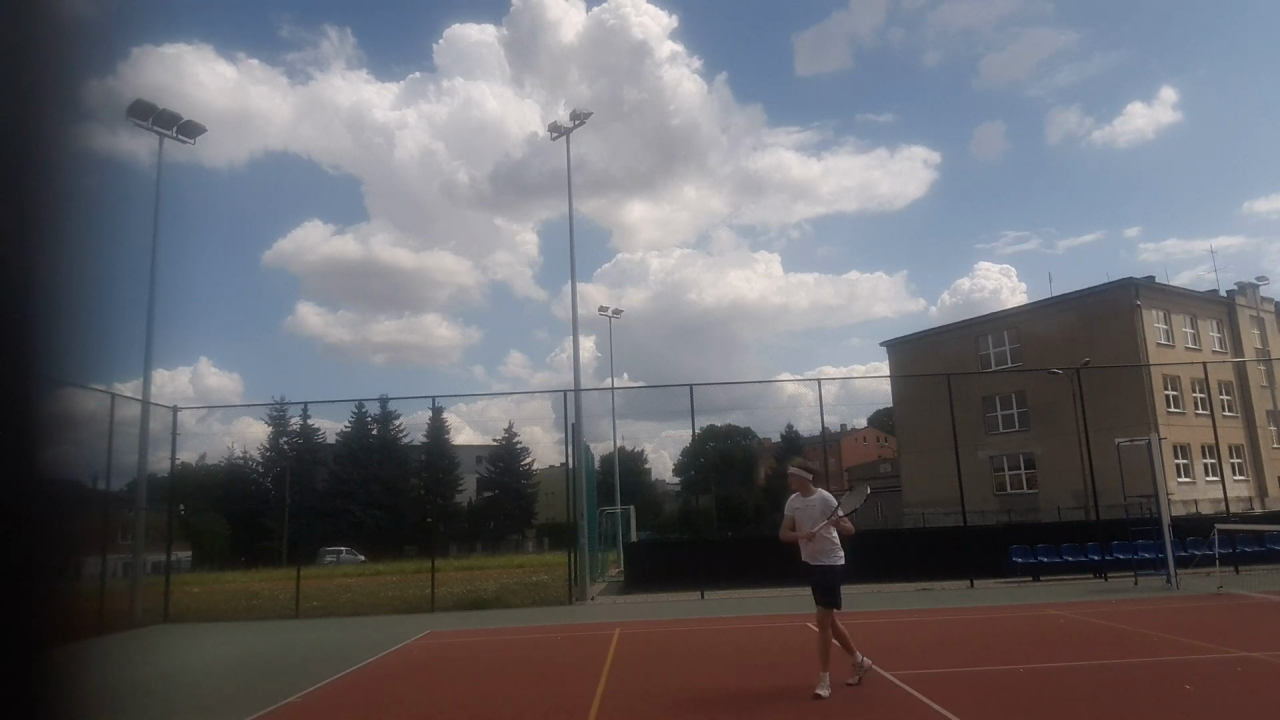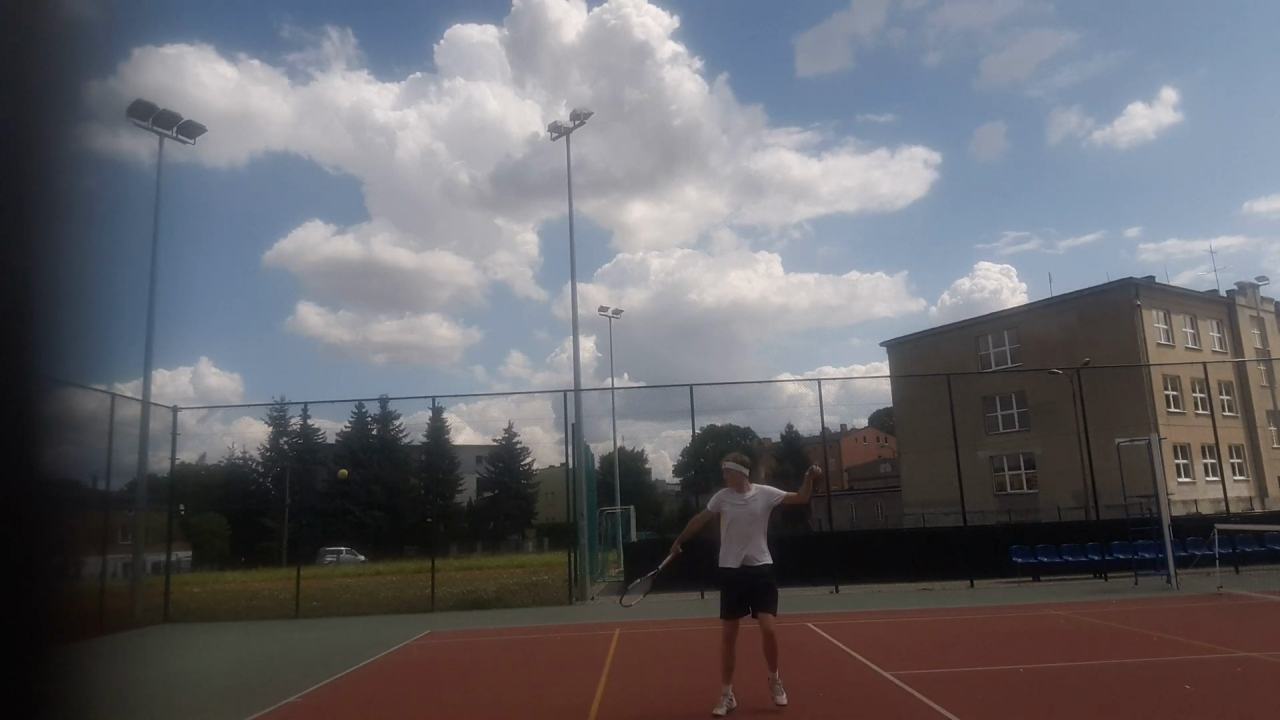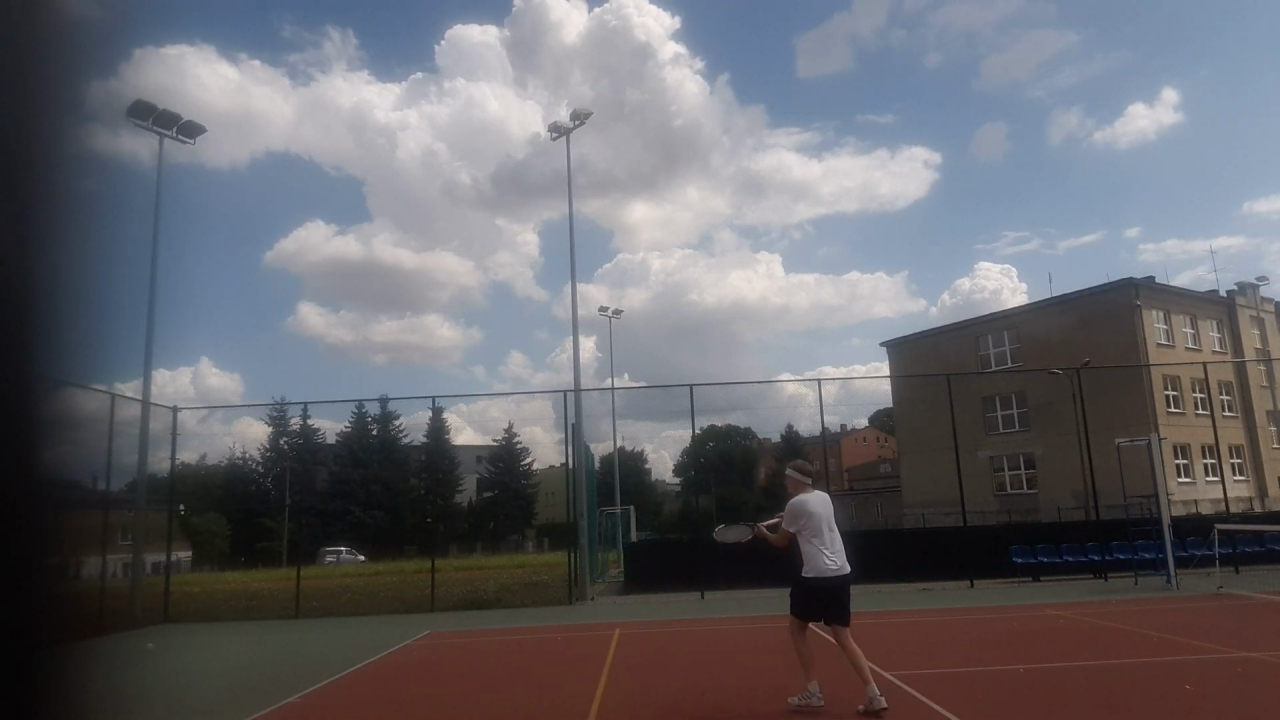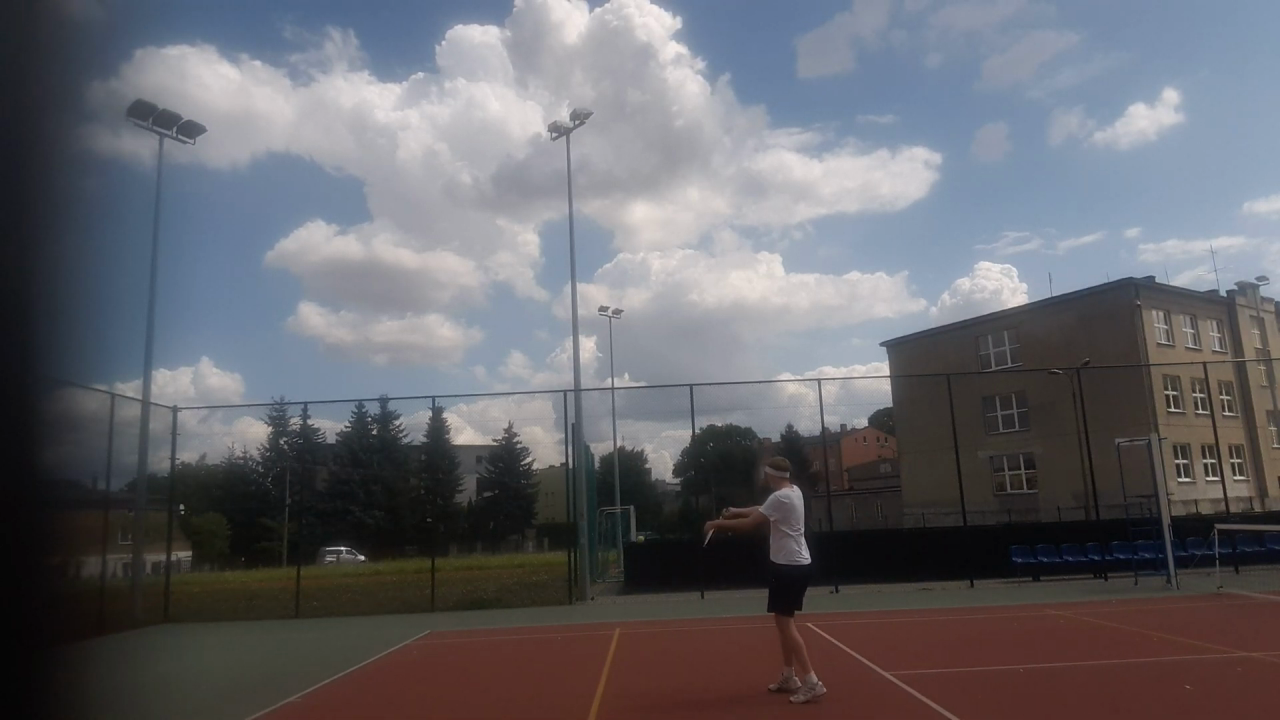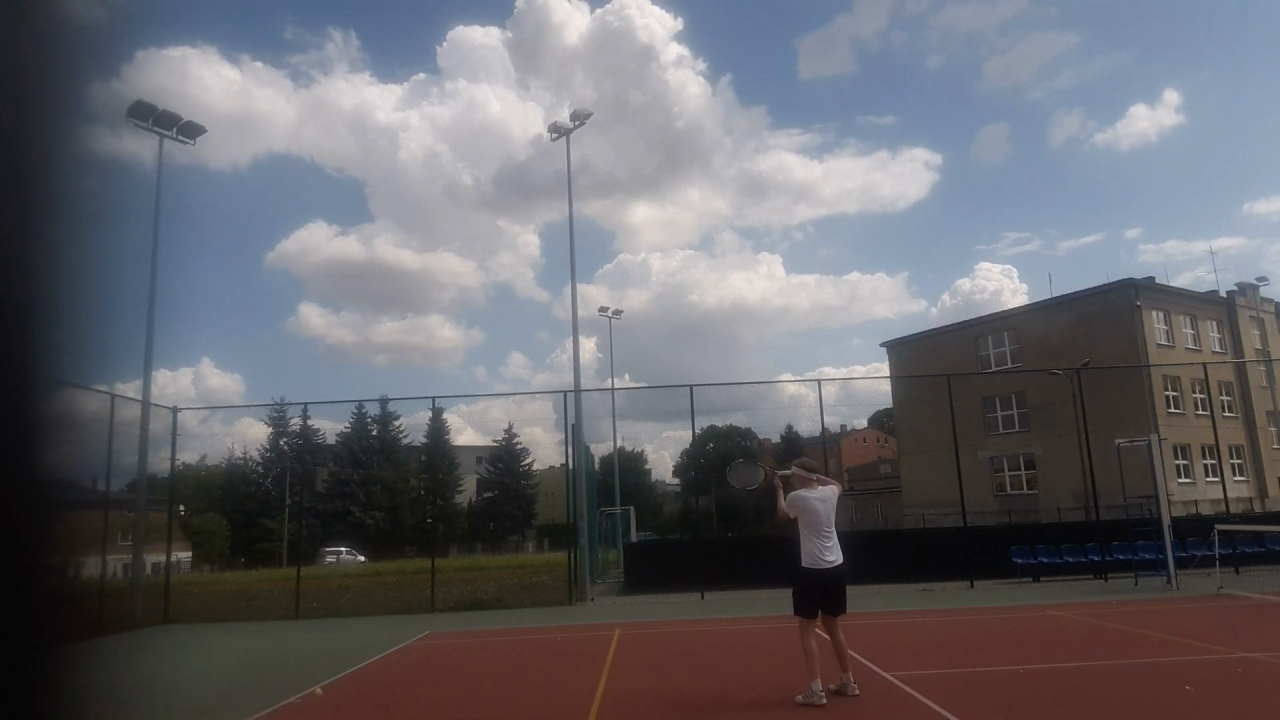
dt=1s
person 1, frame 1
left shoulder: (824, 498)
right shoulder: (793, 501)
left elbow: (849, 529)
right elbow: (783, 533)
left wrist: (840, 524)
right wrist: (800, 535)
left hip: (831, 564)
right hip: (812, 565)
left knee: (823, 620)
right knee: (829, 620)
left ankle: (824, 679)
right ankle: (859, 661)
person 1, frame 2
left shoulder: (765, 493)
right shoulder: (722, 496)
left elbow: (802, 498)
right elbow: (700, 519)
left wrist: (809, 479)
right wrist: (678, 541)
left hip: (760, 567)
right hip: (731, 570)
left knee: (769, 628)
right knee: (729, 633)
left ankle: (774, 678)
right ankle: (727, 695)
person 1, frame 3
left shoulder: (795, 505)
right shoulder: (824, 498)
left elbow: (781, 541)
left wrist: (764, 533)
left hip: (815, 577)
right hip: (840, 574)
left knee: (797, 630)
right knee: (843, 637)
left ankle: (812, 692)
right ankle: (874, 696)
person 1, frame 4
left shoulder: (780, 497)
right shoulder: (794, 491)
left elbow: (751, 523)
right elbow: (761, 511)
left wrist: (717, 525)
right wrist: (737, 511)
left hip: (788, 566)
right hip: (800, 565)
left knee: (785, 624)
right knee: (785, 622)
left ankle: (811, 682)
right ankle: (790, 677)
person 1, frame 5
left shoulder: (796, 497)
right shoulder: (831, 492)
left elbow: (782, 513)
left wrist: (779, 488)
right wrist: (815, 476)
left hip: (813, 571)
right hip: (836, 567)
left knee: (807, 629)
right knee: (832, 625)
left ankle: (815, 690)
right ankle: (848, 682)
